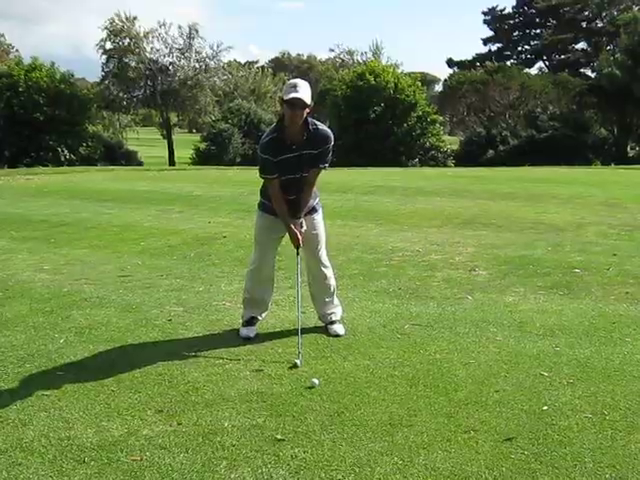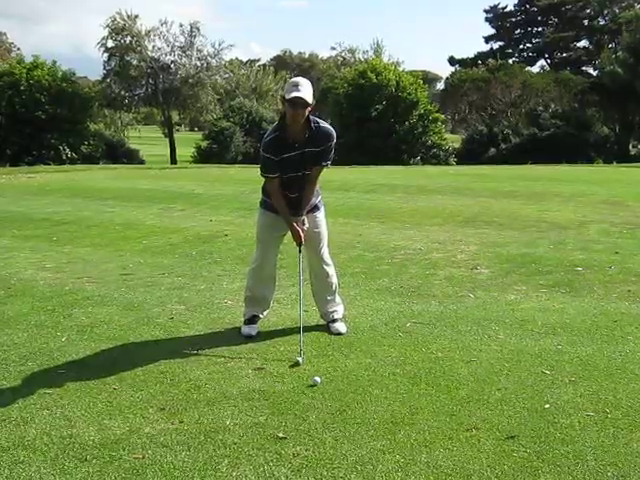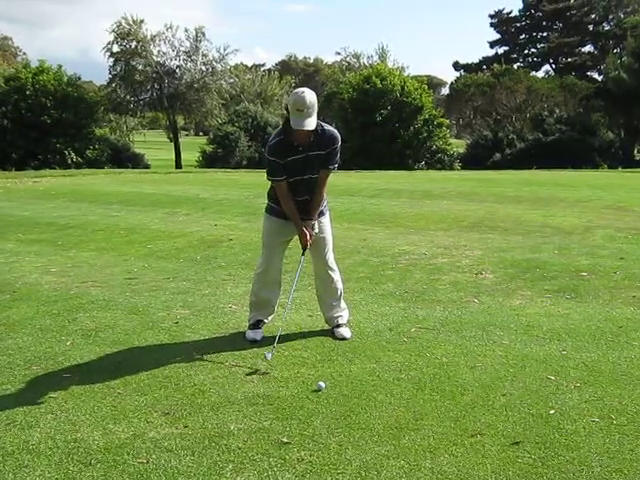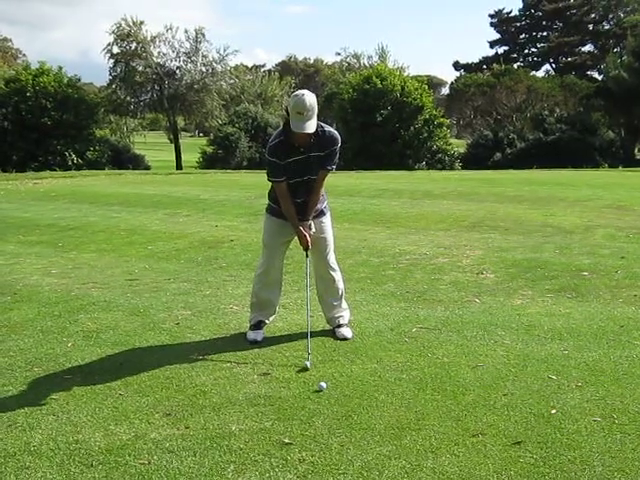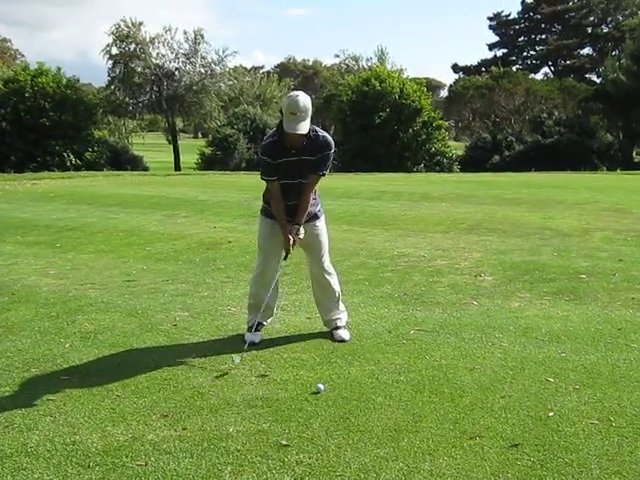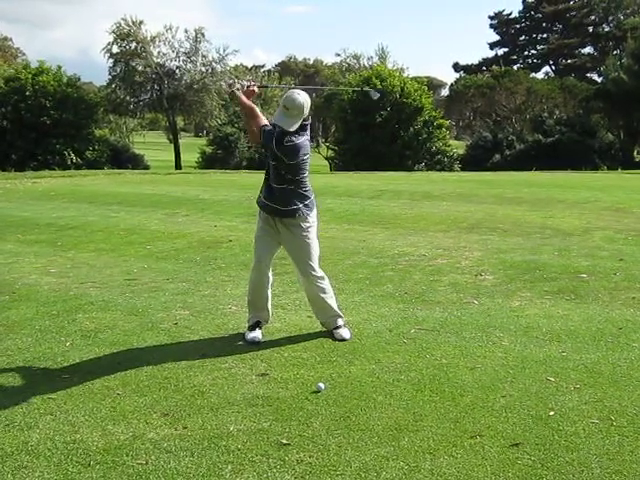
dt=0.7s
person 1, frame 1
left shoulder: (322, 136)
right shoulder: (269, 142)
left elbow: (311, 182)
right elbow: (273, 189)
left wrist: (299, 218)
right wrist: (289, 225)
left hip: (308, 207)
right hip: (272, 209)
left knee: (319, 262)
right knee: (261, 263)
left ankle: (331, 315)
right ankle: (251, 316)
person 1, frame 2
left shoulder: (325, 134)
right shoulder: (271, 141)
left elbow: (313, 180)
right elbow: (273, 188)
left wrist: (302, 217)
right wrist: (291, 223)
left hip: (310, 206)
right hip: (274, 208)
left knee: (322, 260)
right knee: (263, 261)
left ankle: (333, 313)
right ankle: (253, 314)
person 1, frame 3
left shoulder: (330, 138)
right shoulder: (276, 145)
left elbow: (321, 184)
right elbow: (282, 192)
left wrist: (311, 221)
right wrist: (299, 227)
left hip: (316, 212)
right hip: (280, 213)
left knee: (326, 265)
right knee: (268, 266)
left ankle: (337, 318)
right ankle: (257, 319)
person 1, frame 4
left shoulder: (330, 138)
right shoulder: (276, 146)
left elbow: (318, 184)
right elbow: (282, 193)
left wrist: (308, 221)
right wrist: (297, 228)
left hip: (316, 212)
right hip: (280, 214)
left knee: (327, 265)
right knee: (269, 266)
left ankle: (339, 318)
right ankle: (259, 320)
person 1, frame 5
left shoulder: (323, 143)
right shoulder: (269, 146)
left elbow: (309, 189)
right elbow: (274, 193)
left wrist: (299, 225)
right wrist: (285, 230)
left hip: (310, 215)
right hip: (274, 216)
left knee: (322, 268)
right knee: (265, 269)
left ankle: (336, 320)
right ankle: (256, 321)
person 1, frame 6
left shoulder: (290, 144)
right shoulder: (293, 124)
left elbow: (259, 125)
right elbow: (255, 134)
left wrist: (242, 101)
right wrist: (246, 101)
left hip: (296, 217)
right hip: (269, 213)
left knee: (310, 272)
right knee: (259, 267)
left ankle: (334, 321)
right ankle: (257, 320)
